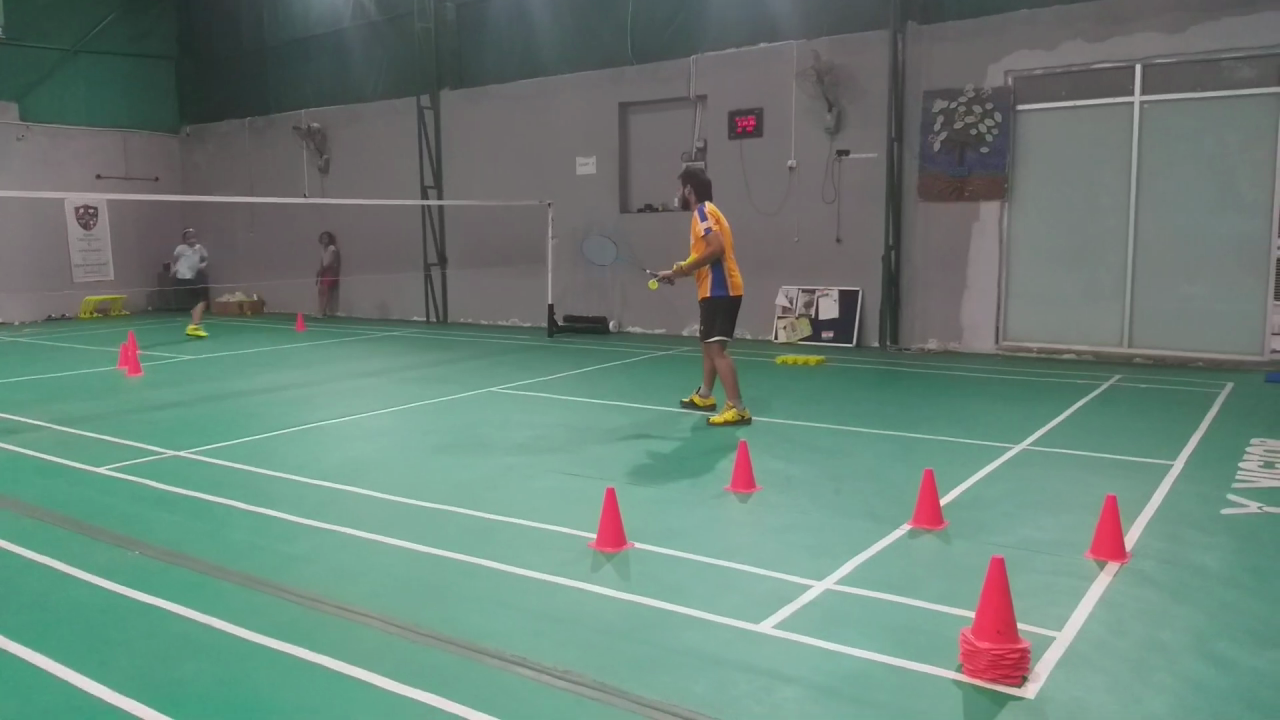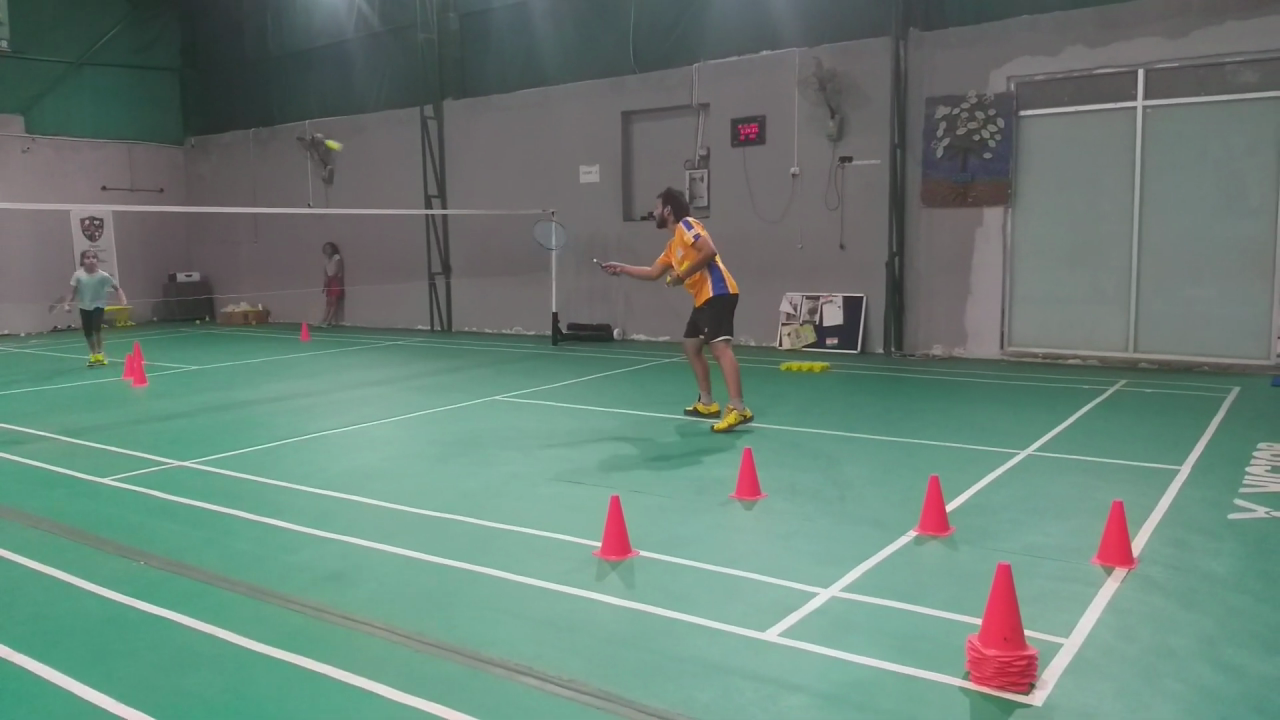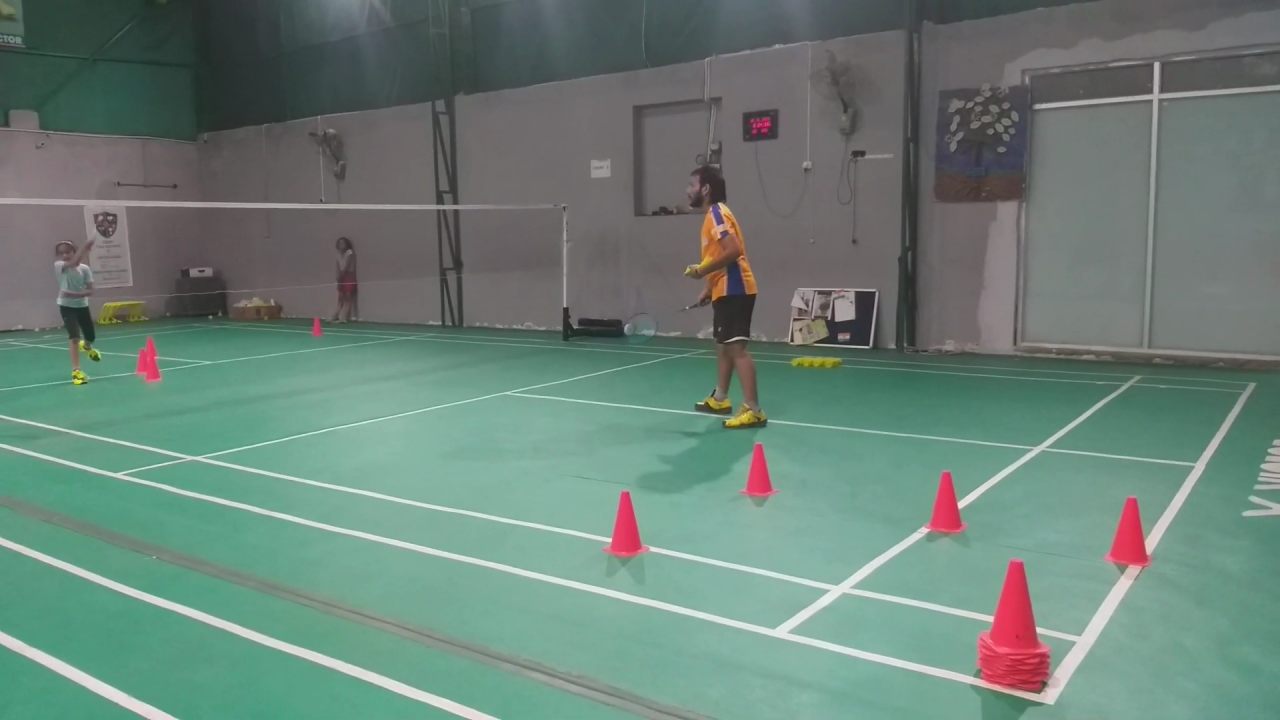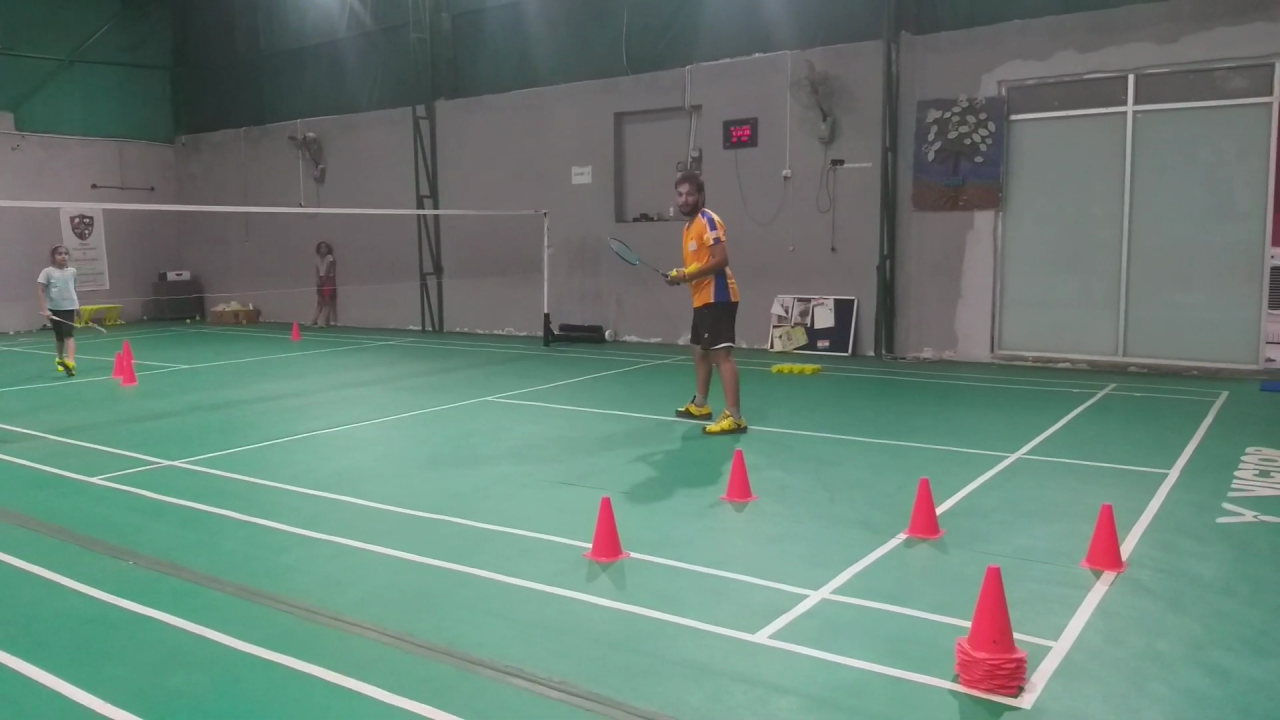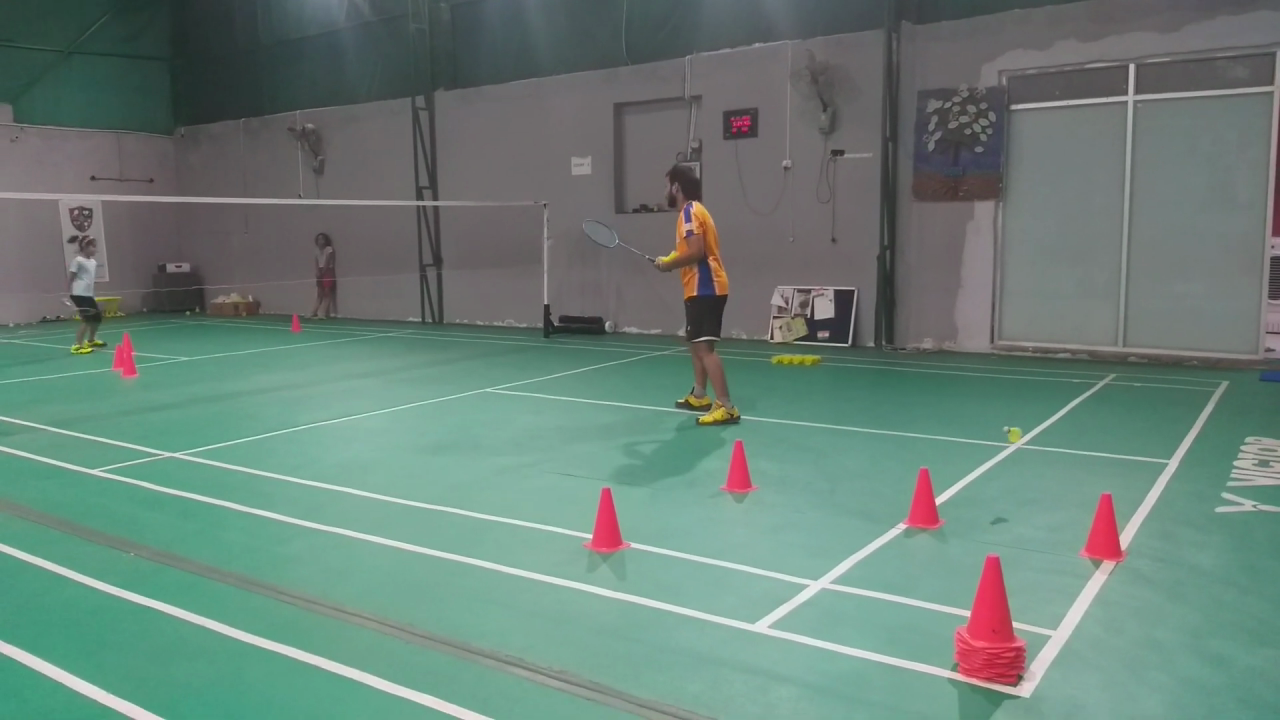
dt=1s
person 1, frame 1
left shoulder: (703, 212)
right shoulder: (706, 212)
left elbow: (717, 249)
left wrist: (687, 267)
right wrist: (676, 272)
left hip: (719, 291)
right hip: (718, 290)
left knee: (716, 348)
right knee: (709, 345)
left ankle: (738, 409)
right ankle: (704, 396)
person 1, frame 2
left shoulder: (687, 225)
right shoulder: (673, 244)
left elbow: (710, 251)
right elbow: (654, 273)
left wrist: (682, 274)
right wrist: (621, 268)
left hip: (718, 294)
right hip: (704, 299)
left knee: (721, 348)
right knee: (691, 347)
left ankle: (739, 409)
right ankle: (707, 403)
person 1, frame 3
left shoulder: (717, 213)
right shoulder: (712, 215)
left elbow: (733, 252)
left wrist: (701, 270)
right wrist: (709, 288)
left hip: (734, 291)
right hip: (725, 291)
left knee: (737, 348)
right knee: (723, 346)
left ankle: (753, 410)
right ankle: (720, 399)
person 1, frame 4
left shoulder: (708, 220)
right shoulder: (689, 226)
left elbow: (721, 259)
left wrist: (688, 275)
right wrist: (681, 275)
left hip: (717, 298)
right hip: (702, 300)
left knee: (721, 354)
right knee: (700, 352)
left ankle: (734, 417)
right ankle: (700, 405)
person 1, frame 5
left shoulder: (689, 212)
right shoulder: (694, 210)
left elbow: (696, 253)
left wrist: (667, 264)
right wrist: (671, 261)
left hip: (704, 289)
right hip: (704, 288)
left knee: (704, 347)
right knee: (696, 344)
left ankle: (726, 407)
right ankle: (699, 396)
